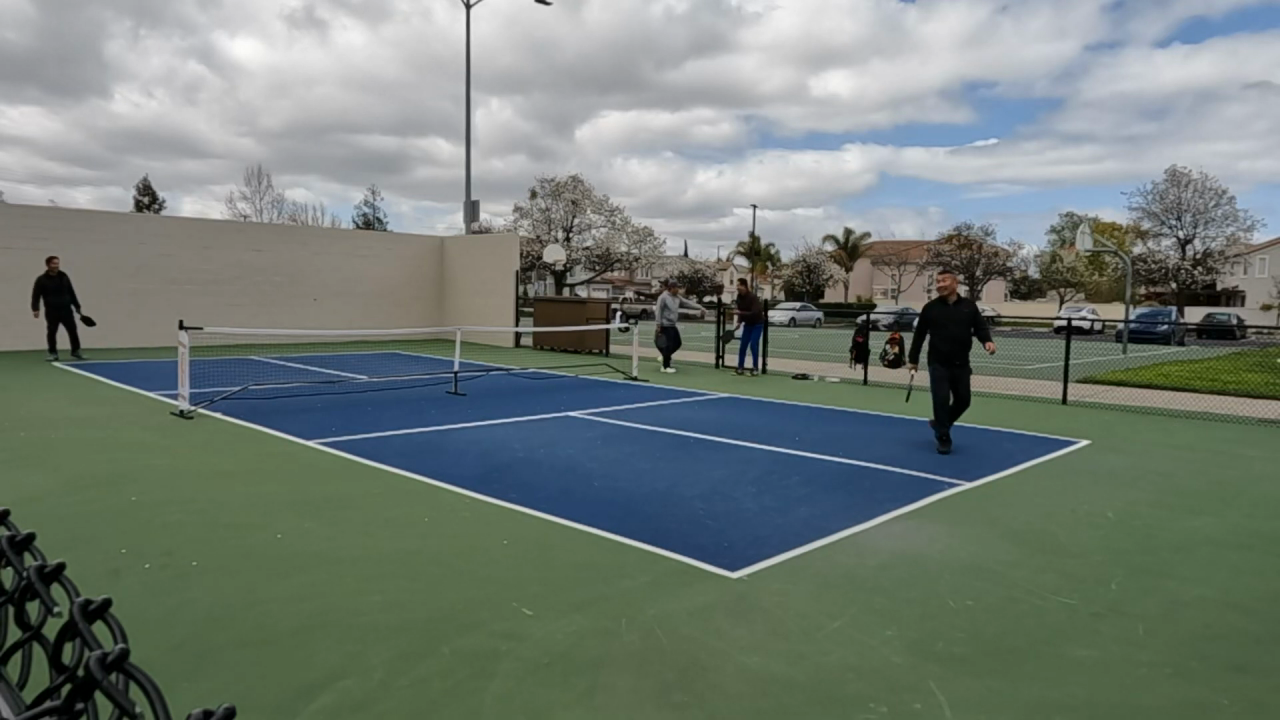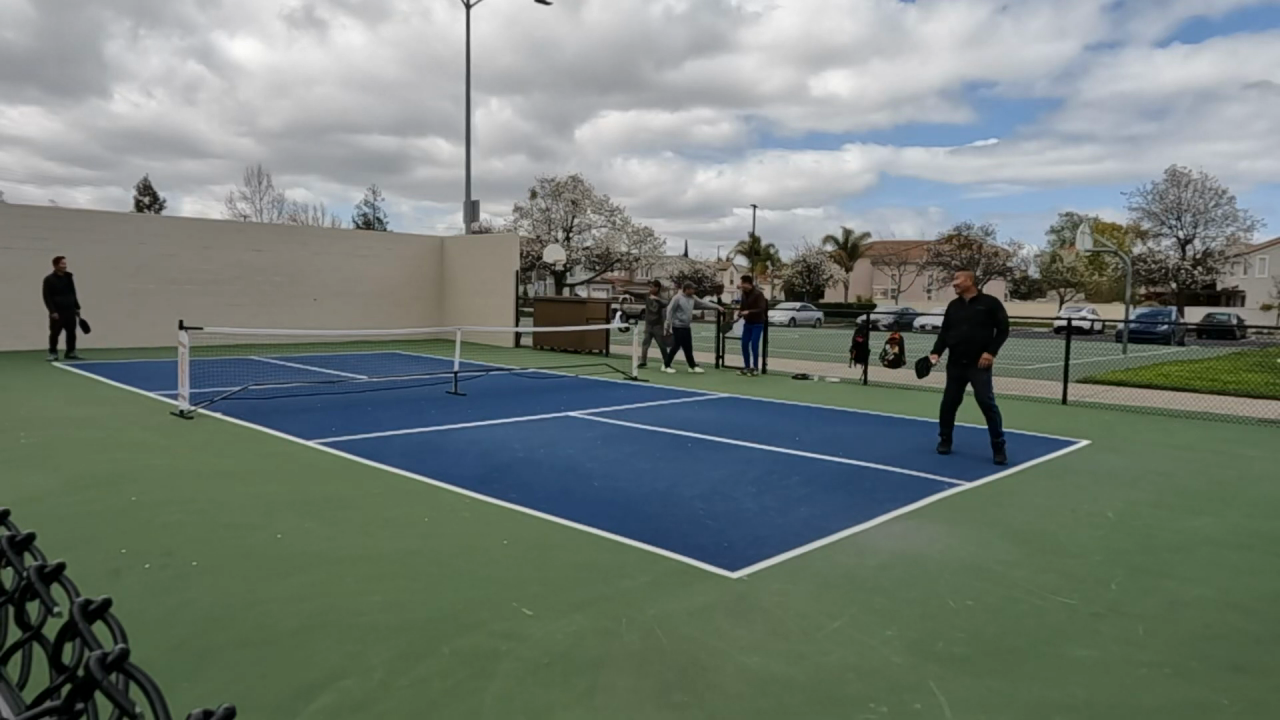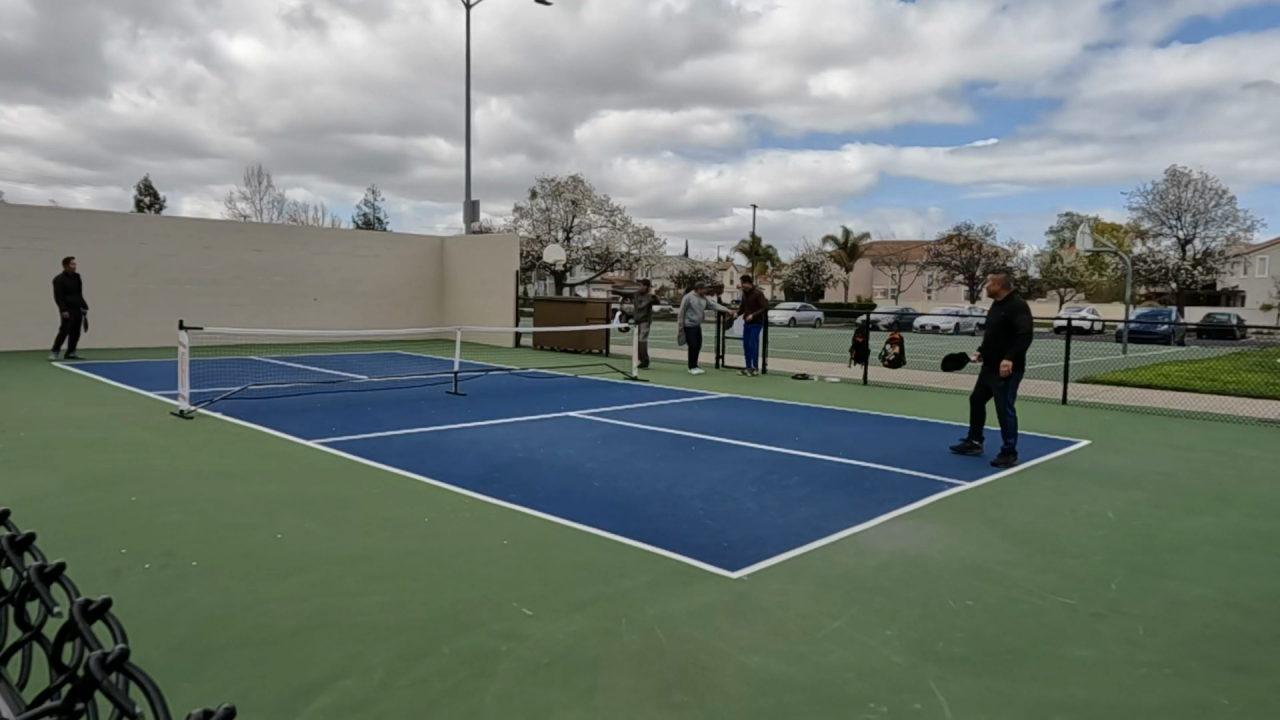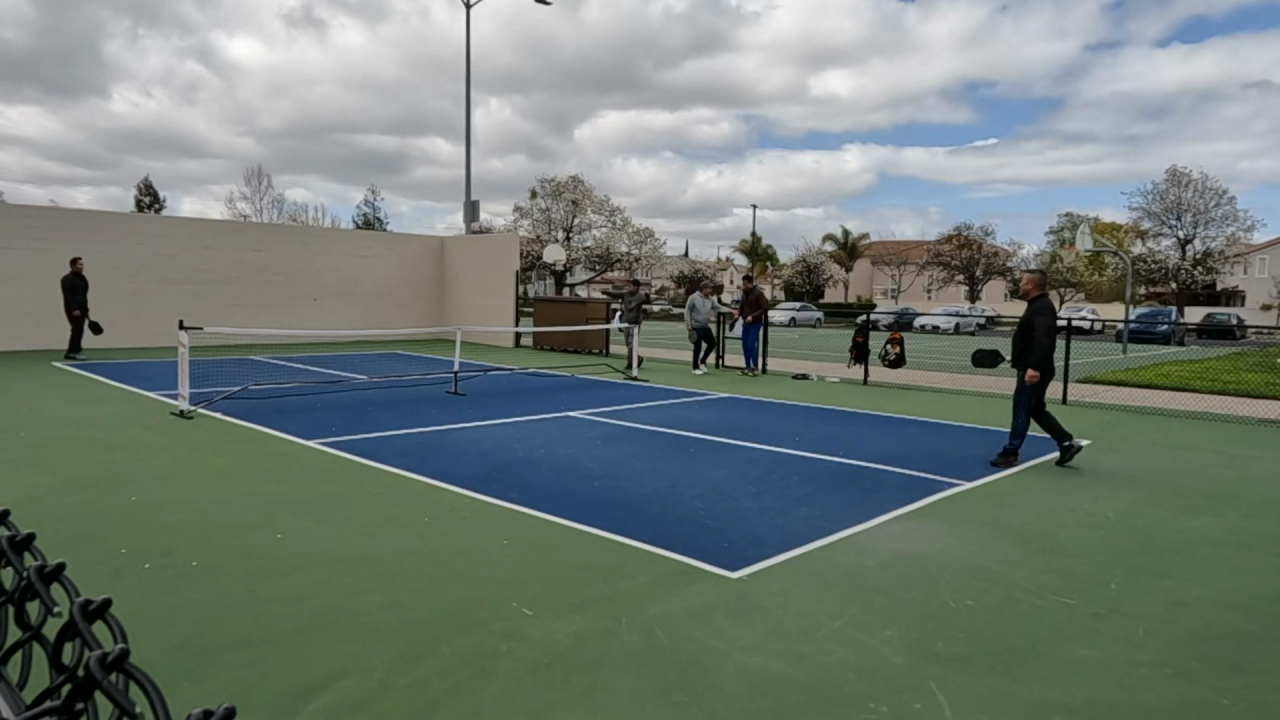
dt=0.3s
person 1, frame 1
left shoulder: (969, 306)
right shoulder: (931, 308)
left elbow: (980, 327)
right elbow: (919, 334)
left wrist: (987, 341)
right wrist: (913, 359)
left hip: (962, 364)
right hip: (939, 364)
left knee: (963, 401)
right knee: (941, 400)
left ankle: (939, 425)
right ankle: (943, 439)
person 1, frame 2
left shoulder: (990, 303)
right shoulder: (953, 306)
left elbow: (1003, 328)
right elbow: (945, 332)
left wrist: (991, 352)
right wrist: (936, 352)
left hip: (979, 365)
right hip: (955, 364)
left knee: (987, 402)
right knee: (949, 403)
left ankle: (999, 445)
right ankle: (945, 439)
person 1, frame 3
left shoulder: (1017, 307)
right shoulder: (997, 306)
left elbow: (1025, 335)
left wrist: (1011, 359)
right wrist: (982, 351)
left hip: (1006, 369)
right hip: (990, 368)
left knee: (1004, 408)
right knee: (976, 400)
left ankle: (1009, 452)
right ankle: (974, 442)
person 1, frame 4
left shoulder: (1042, 307)
right shoulder: (1037, 305)
left elbow: (1043, 339)
left wrist: (1034, 367)
right wrist: (1022, 359)
left hip: (1032, 371)
right hip: (1029, 368)
left knee: (1021, 410)
right knee: (1036, 409)
left ankle: (1010, 453)
right ankle: (1067, 444)
